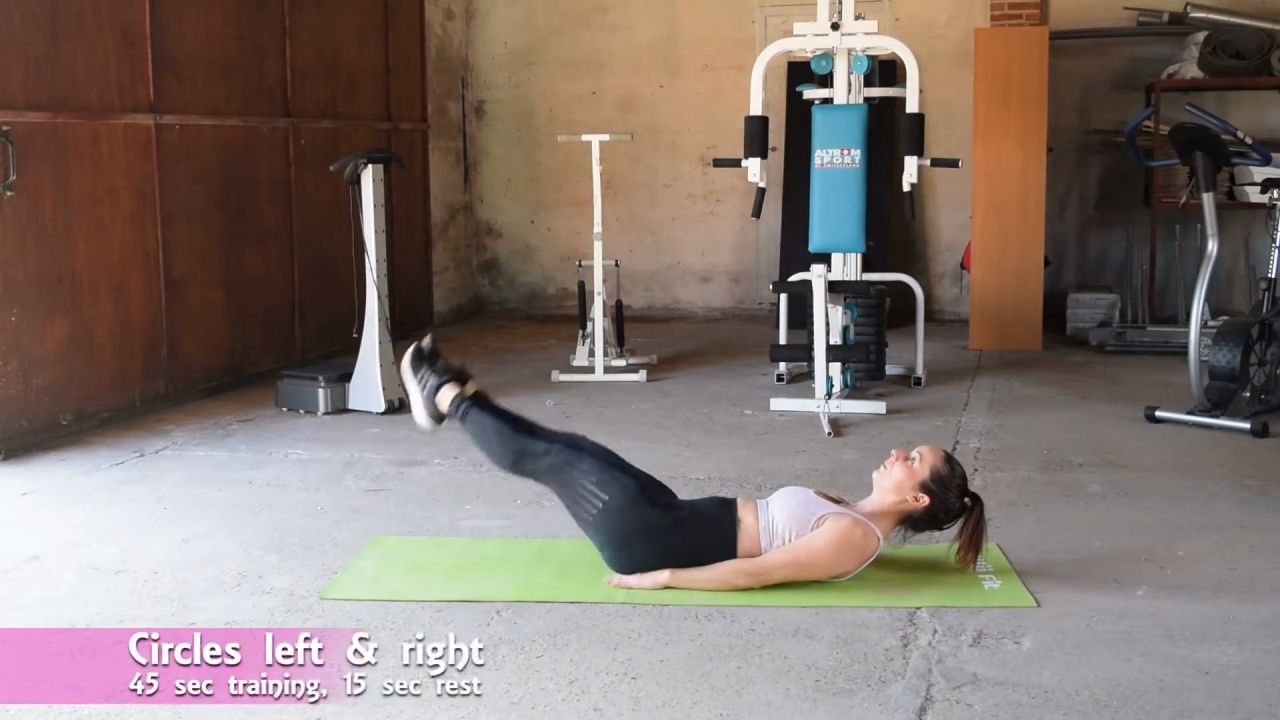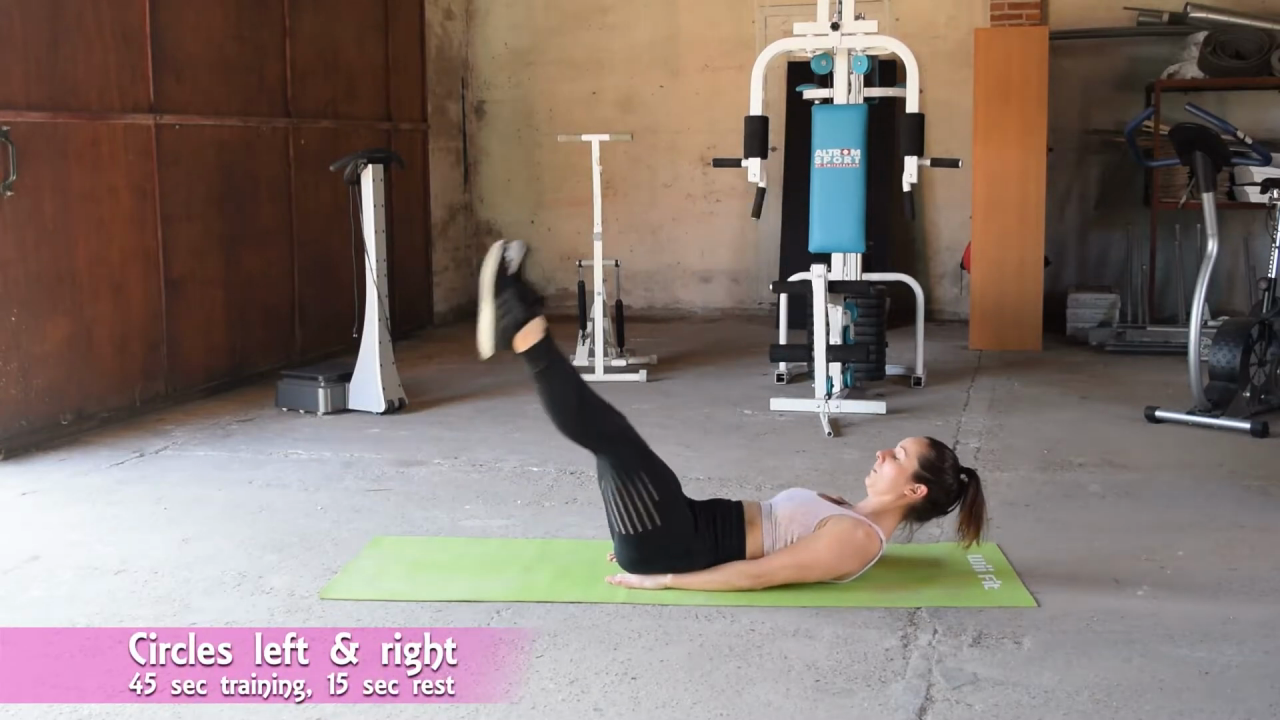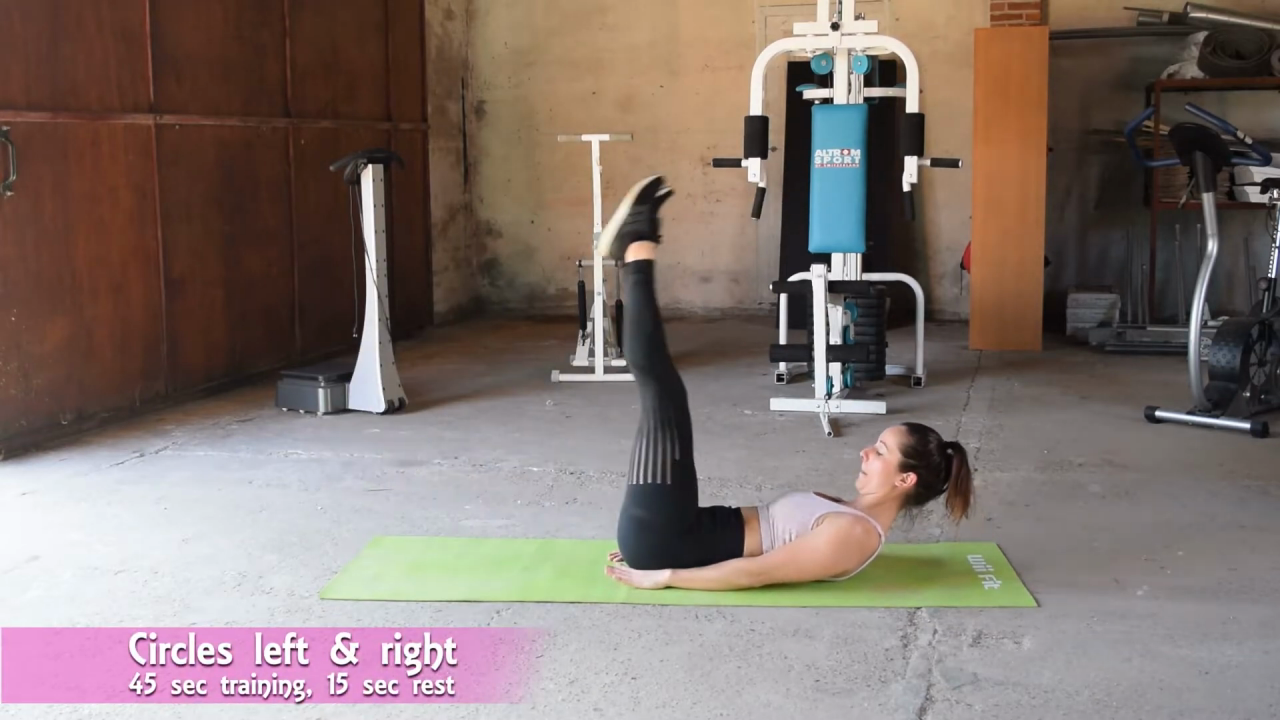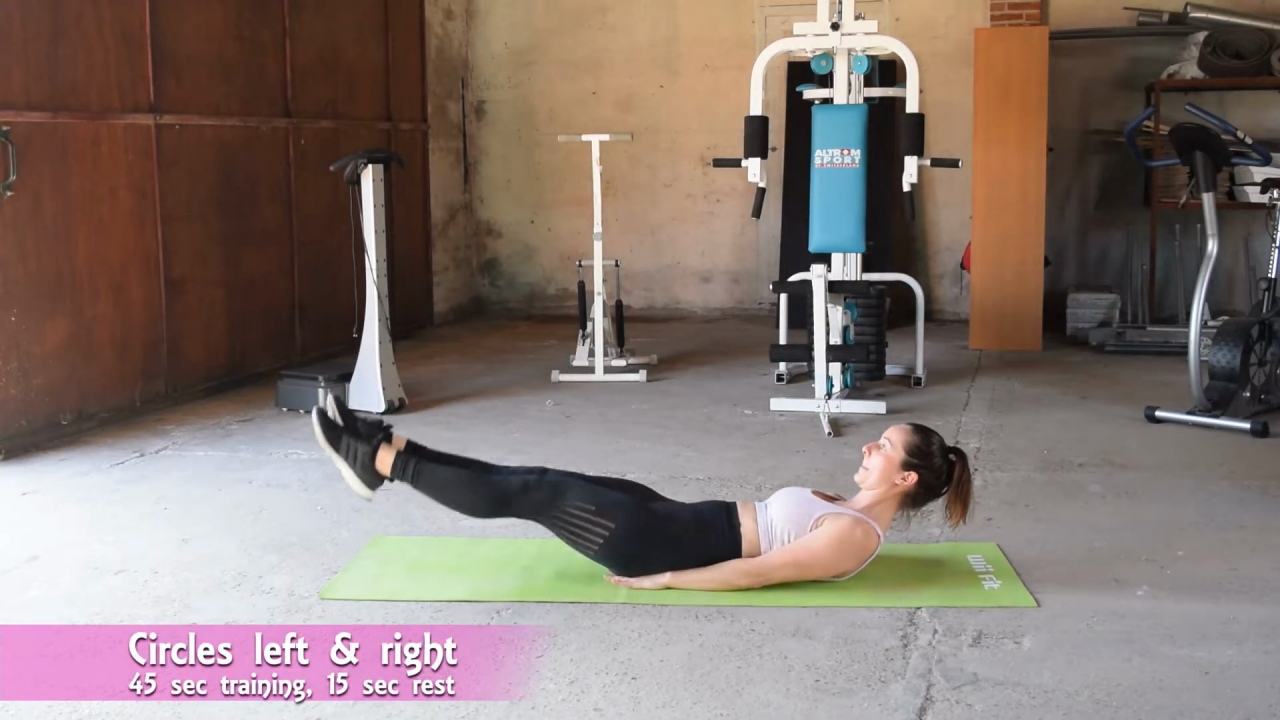
dt=1s
person 1, frame 1
left shoulder: (854, 538)
right shoulder: (851, 512)
left elbow: (758, 572)
left wrist: (663, 576)
left hip: (662, 541)
right hip: (688, 520)
left knee: (554, 459)
right knee: (574, 450)
left ankle: (448, 397)
right ankle: (460, 392)
person 1, frame 2
left shoulder: (859, 539)
right shoulder: (849, 513)
left elbow: (759, 573)
left wrist: (664, 578)
left hip: (672, 549)
right hip: (694, 526)
left knee: (608, 437)
left ankle: (522, 327)
right ankle: (524, 325)
person 1, frame 3
left shoulder: (856, 534)
right shoulder: (853, 511)
left elbow: (756, 574)
left wrist: (659, 576)
left hip: (669, 543)
right hip: (679, 535)
left knee: (659, 386)
left ankle: (638, 248)
person 1, frame 4
left shoulder: (853, 535)
right shoulder: (851, 509)
left elbow: (761, 572)
left wrist: (663, 577)
left hip: (671, 545)
right hip: (686, 522)
left knee: (534, 493)
right knee: (545, 483)
left ankle: (383, 458)
right ankle: (386, 451)
